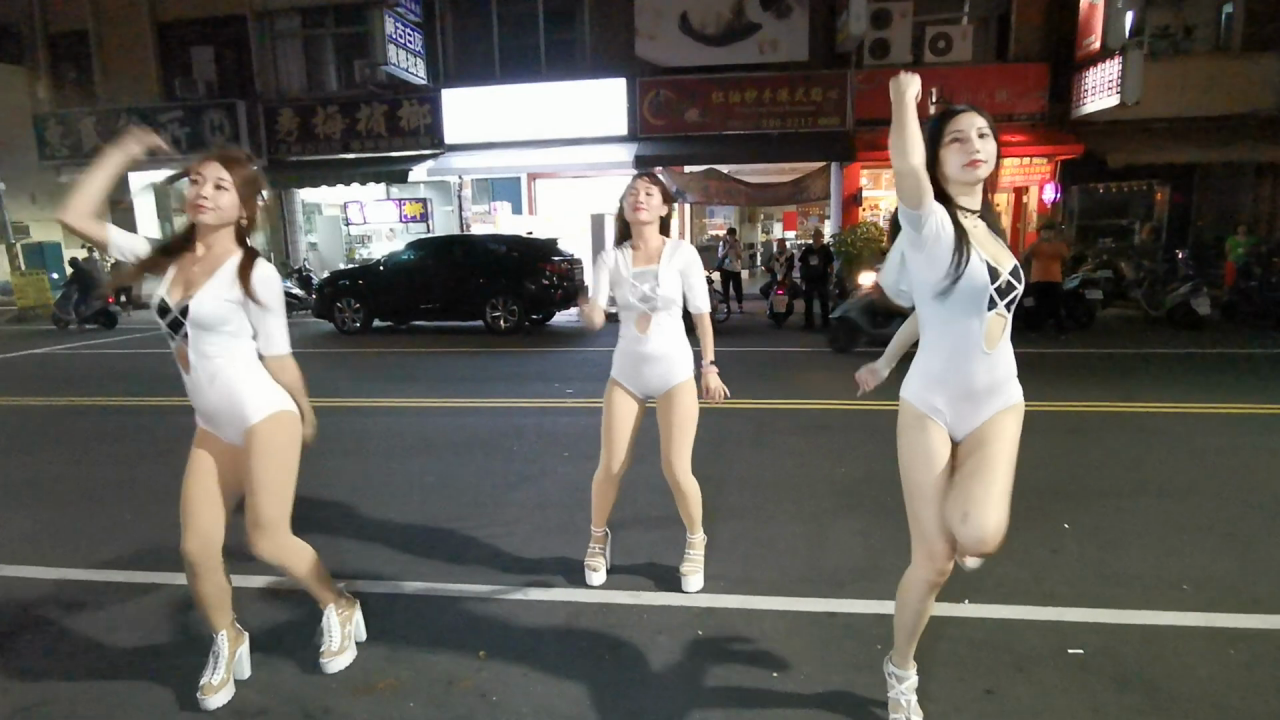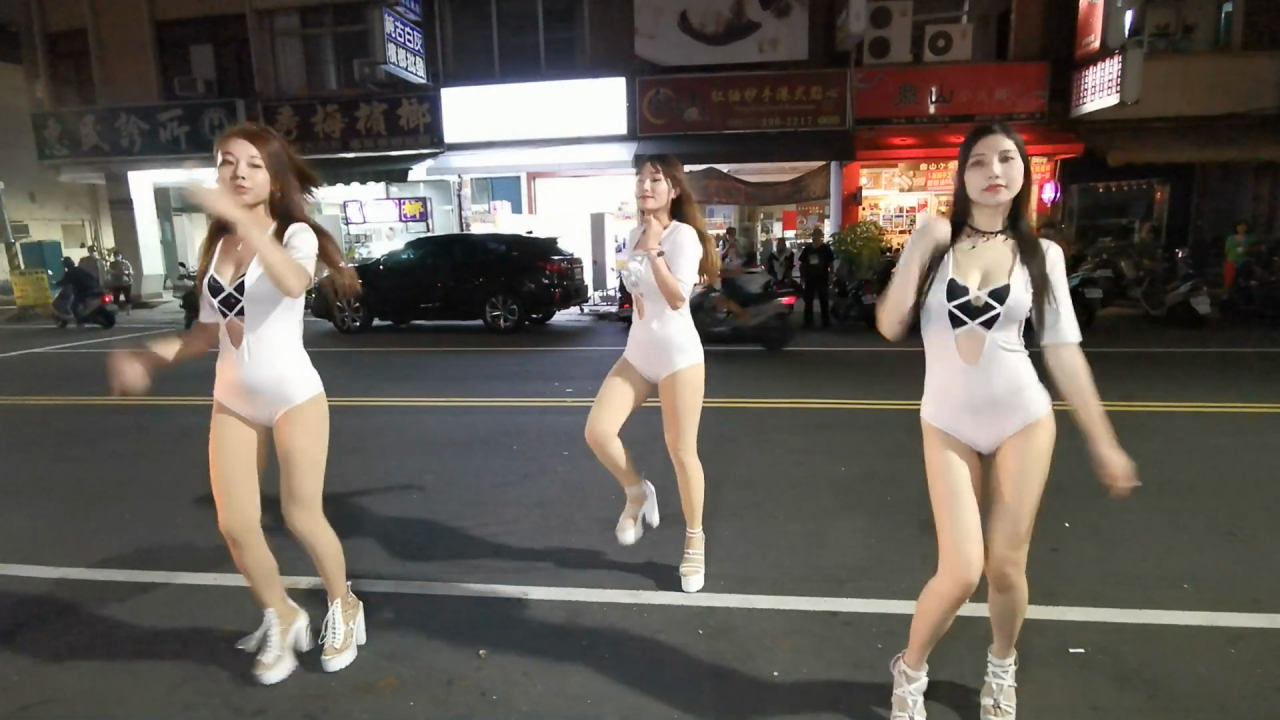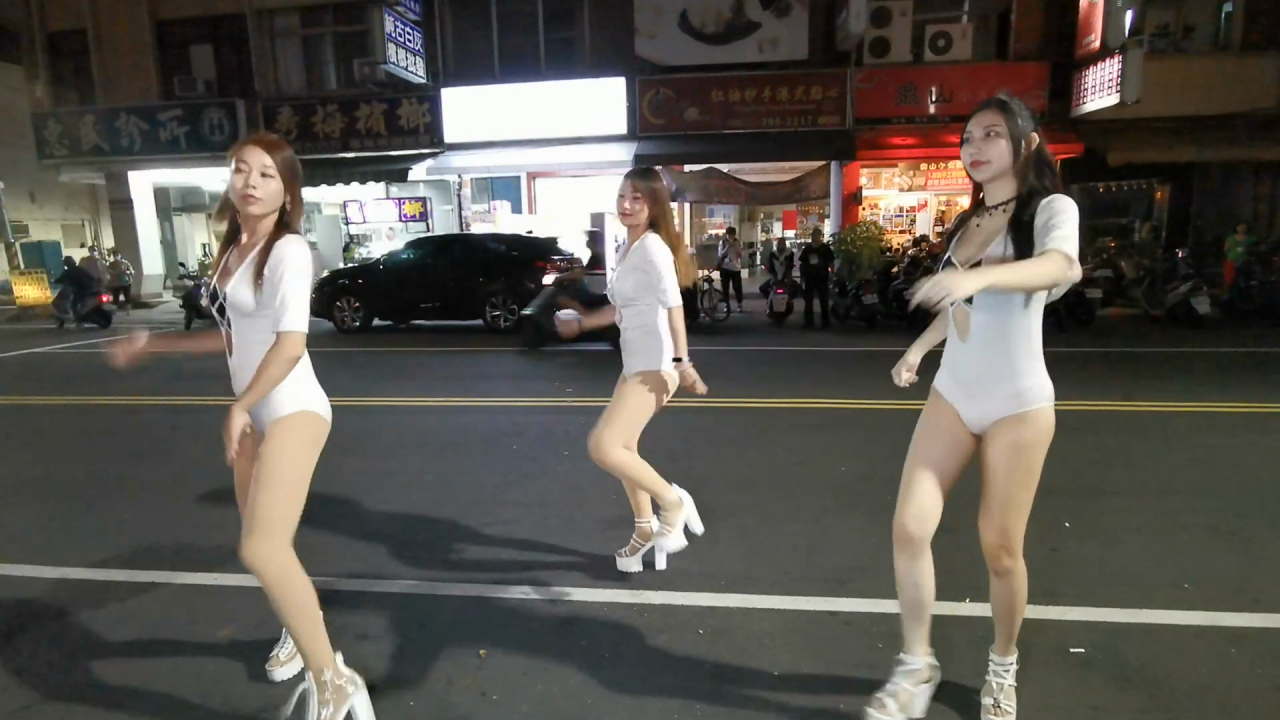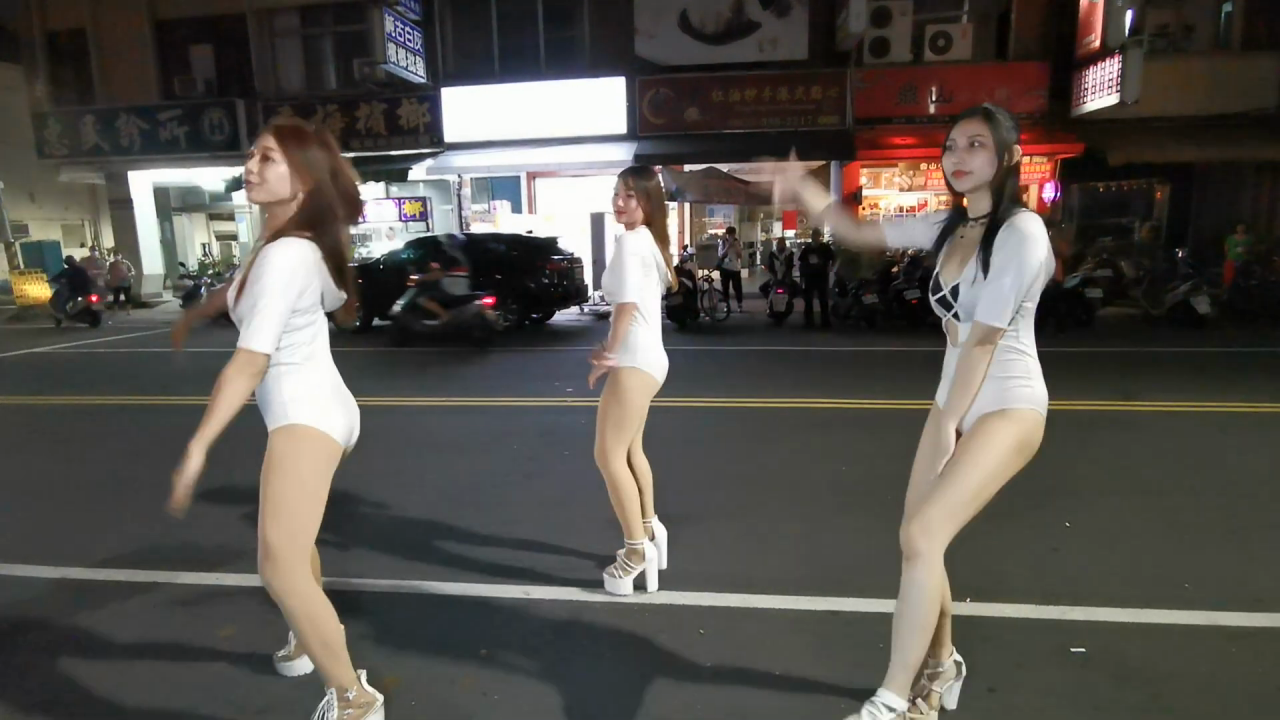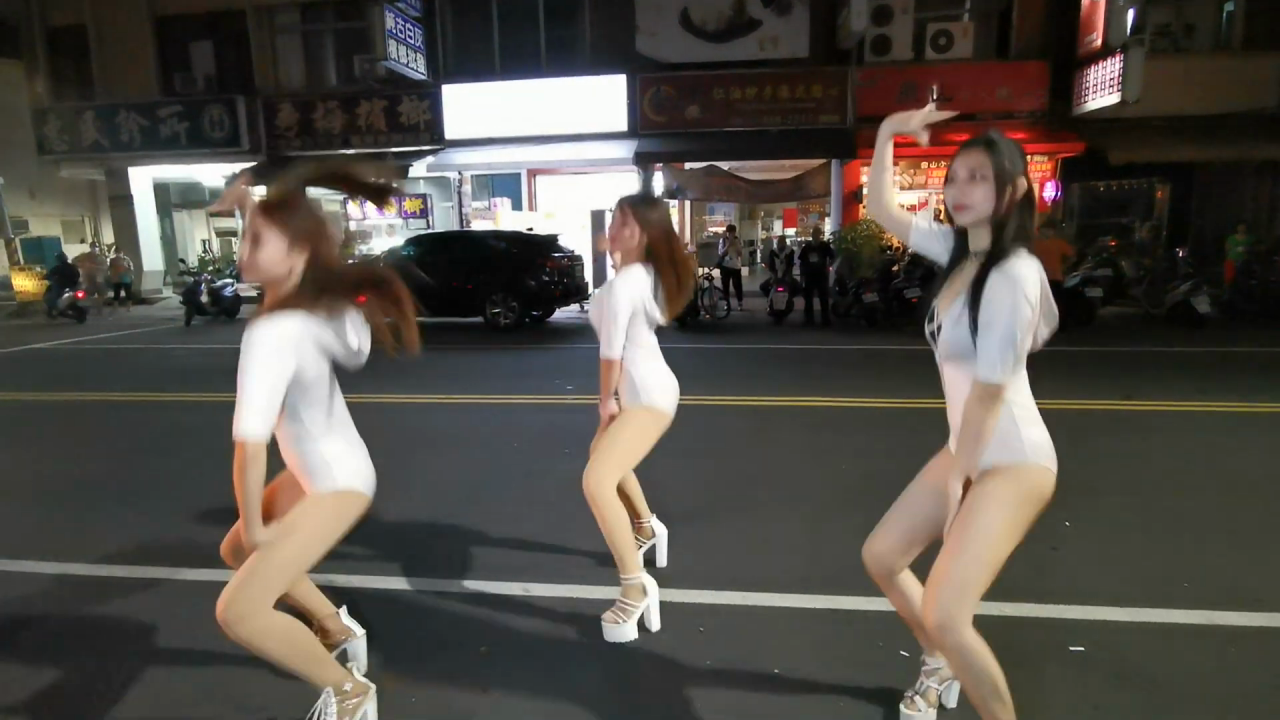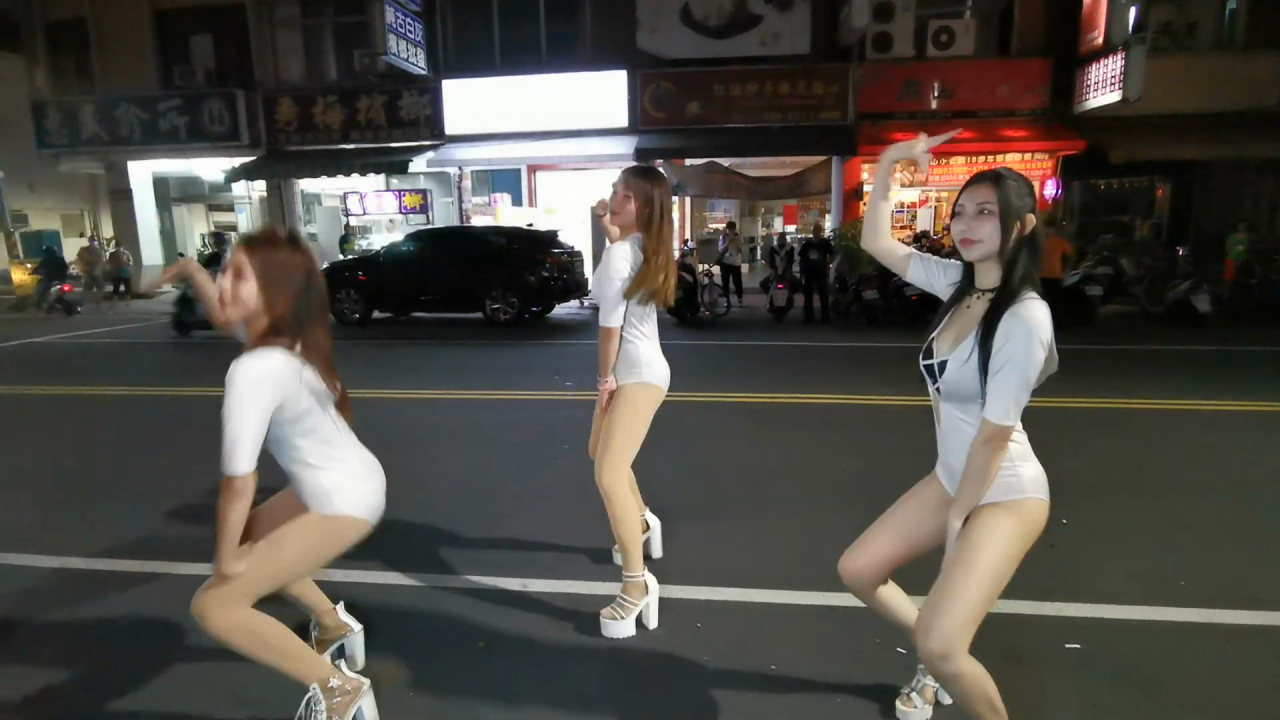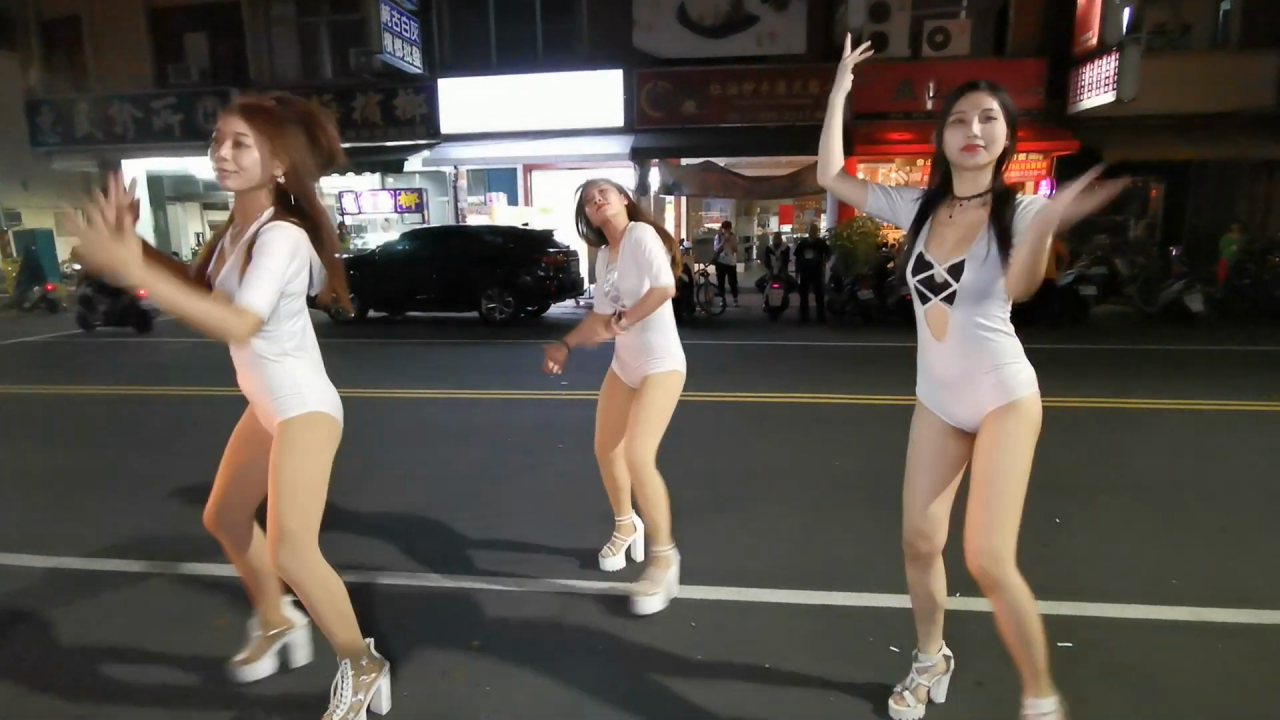
dt=0.4s
person 1, frame 1
left shoulder: (989, 230)
right shoulder: (926, 220)
right elbow: (900, 166)
left wrist: (888, 359)
right wrist: (905, 98)
left hip: (997, 405)
right hip: (929, 407)
left knee: (980, 535)
right knee: (933, 559)
left ankle: (962, 529)
person 1, frame 2
left shoulder: (1041, 256)
right shoulder: (932, 248)
left elbow: (1064, 353)
right elbow: (891, 322)
left wrist: (1104, 444)
right wrist: (924, 249)
left hip: (1022, 421)
right hip: (945, 425)
left knee: (1005, 566)
right knee: (963, 570)
left ankle: (1001, 666)
right ankle: (911, 670)
person 1, frame 3
left shoulder: (1054, 209)
right shoulder: (966, 222)
left elbow: (1061, 267)
left wrist: (977, 279)
right wrist: (915, 351)
left hip: (1018, 406)
right hip: (952, 397)
left knee: (1000, 548)
right knee: (910, 526)
left ankle: (1003, 666)
right ankle: (915, 660)
person 1, frame 4
left shoulder: (1021, 231)
right shoulder: (950, 226)
left elbow: (985, 337)
right elbow: (860, 231)
left wrist: (949, 427)
right wrist: (808, 194)
left hip: (1009, 408)
right hip: (955, 404)
left knee: (923, 537)
right knee: (916, 541)
right ankle: (940, 662)
person 1, frame 5
left shoulder: (1016, 274)
right shoulder: (960, 249)
left elbow: (991, 391)
right elbow: (881, 210)
left wrist: (959, 481)
right wrist: (887, 131)
left hip: (1015, 463)
right hip: (966, 452)
left knee: (942, 615)
right knee: (881, 558)
right ankle: (940, 666)
person 1, frame 6
left shoulder: (1025, 314)
right shoulder: (961, 283)
left elbow: (999, 430)
right elbow: (878, 243)
left wrist: (958, 514)
right wrist: (887, 164)
left hip: (1008, 497)
right hip: (953, 480)
left knee: (940, 638)
right knee: (859, 570)
right ankle: (937, 666)
person 1, frame 7
left shoulder: (1024, 209)
right shoulder: (919, 205)
left elbow: (1020, 281)
right elbow: (830, 179)
left wrist: (1047, 219)
right wrist: (841, 92)
left hip: (1003, 399)
right hip: (936, 402)
left knee: (987, 562)
right knee: (919, 541)
right ankle: (930, 659)
person 2, frame 1
left shoulder: (255, 273)
right shoulder: (166, 258)
left elbow: (277, 356)
right elbow: (74, 217)
left wrist: (302, 417)
right wrist: (119, 157)
left hip: (265, 416)
right hip: (212, 427)
left knee: (269, 542)
right knee: (197, 546)
left ankle: (340, 607)
right ankle: (227, 640)
person 2, frame 2
left shoulder: (294, 235)
right shoulder: (213, 249)
left elbow: (292, 281)
right elbow: (206, 332)
left wrist: (245, 218)
right wrist: (146, 360)
left hip: (293, 398)
right hip: (231, 402)
left knee: (303, 519)
right knee: (237, 525)
left ankle: (343, 607)
right ankle: (280, 616)
person 2, frame 3
left shoulder: (288, 249)
right shoulder: (234, 252)
left elbow: (289, 342)
left wrist: (239, 410)
right wrist: (156, 344)
left hip: (294, 410)
right hip: (261, 411)
left knee: (262, 550)
right knee: (259, 542)
right ankle: (300, 627)
person 2, frame 4
left shoulder: (284, 255)
right shoulder: (296, 240)
left elbow: (251, 359)
left wrist: (196, 449)
right wrist: (209, 304)
left hip: (306, 419)
right hip: (315, 411)
left knee: (283, 572)
right knee: (286, 543)
right ankle: (316, 635)
person 2, frame 5
left shoulder: (271, 335)
right shoulder: (319, 302)
left elbow: (248, 450)
left wrist: (253, 524)
right wrist: (248, 209)
left hip: (338, 484)
right hip: (321, 469)
left knee: (238, 612)
right knee: (238, 551)
right ankle: (336, 629)
person 2, frame 6
left shoulder: (255, 371)
right shoulder: (286, 338)
left elbow: (237, 484)
right elbow: (232, 318)
left wrist: (225, 556)
right wrist: (199, 279)
left hip: (342, 504)
right hip: (344, 483)
left knee: (215, 607)
right knee: (256, 550)
right ankle: (336, 629)
person 2, frame 7
left shoulder: (282, 233)
right shoulder: (236, 229)
left elbow: (239, 324)
right elbow: (203, 292)
left wrist: (136, 270)
right wrist: (126, 239)
left hip: (305, 408)
right hip: (266, 406)
left knee: (291, 553)
right knee: (224, 520)
left ankle: (361, 669)
right ankle: (277, 621)
person 3, frame 1
left shoulder: (682, 253)
right shoulder: (611, 258)
left elbow: (701, 314)
right elbow: (598, 314)
left wrist: (710, 366)
right wrist: (590, 310)
left hip: (674, 373)
right hip: (626, 372)
left knee: (676, 469)
right knee: (610, 465)
left ankle: (695, 543)
right ankle: (598, 538)
person 3, frame 2
left shoulder: (683, 235)
right shoulder: (638, 234)
left elbow: (678, 297)
left wrist: (654, 254)
left hip: (678, 356)
right hip: (636, 352)
left knee: (682, 455)
right knee: (596, 433)
left ankle: (694, 541)
right ankle: (637, 492)
person 3, frame 3
left shoulder: (651, 247)
right shoulder: (631, 248)
left elbow: (672, 304)
left wrist: (681, 360)
right wrist: (582, 322)
left hip: (654, 368)
right hip: (638, 366)
left knee: (603, 448)
right knee: (620, 448)
left ankle: (671, 498)
right ankle: (647, 528)
person 3, frame 4
left shoulder: (631, 241)
right shoulder: (650, 242)
left elbow: (629, 303)
left wrist: (605, 354)
right wrist: (613, 351)
left hip: (633, 362)
right hip: (648, 359)
left knee: (607, 456)
right knee: (628, 451)
left ankle: (637, 549)
right ankle: (648, 530)
person 3, frame 5
left shoulder: (620, 287)
right shoulder: (648, 275)
left elbow: (611, 355)
left wrist: (607, 401)
left hip: (647, 400)
right hip: (649, 391)
left knee: (596, 484)
right knee: (605, 458)
left ankle: (635, 590)
right ankle: (646, 529)
person 3, frame 6
left shoulder: (618, 254)
right shoulder: (643, 245)
left elbow: (610, 324)
left wrist: (604, 376)
right wrist: (608, 241)
left hip: (639, 374)
right hip: (628, 369)
left knee: (609, 477)
right knee: (600, 451)
left ankle: (637, 584)
right ankle: (641, 521)
person 3, frame 7
left shoulder: (642, 234)
right shoulder: (604, 256)
left elbow: (664, 288)
left wrist: (620, 324)
right wrist: (563, 346)
left hip: (661, 365)
right hip: (624, 365)
left knee: (637, 458)
right knee: (606, 451)
left ankle: (664, 558)
right ankle: (626, 525)
